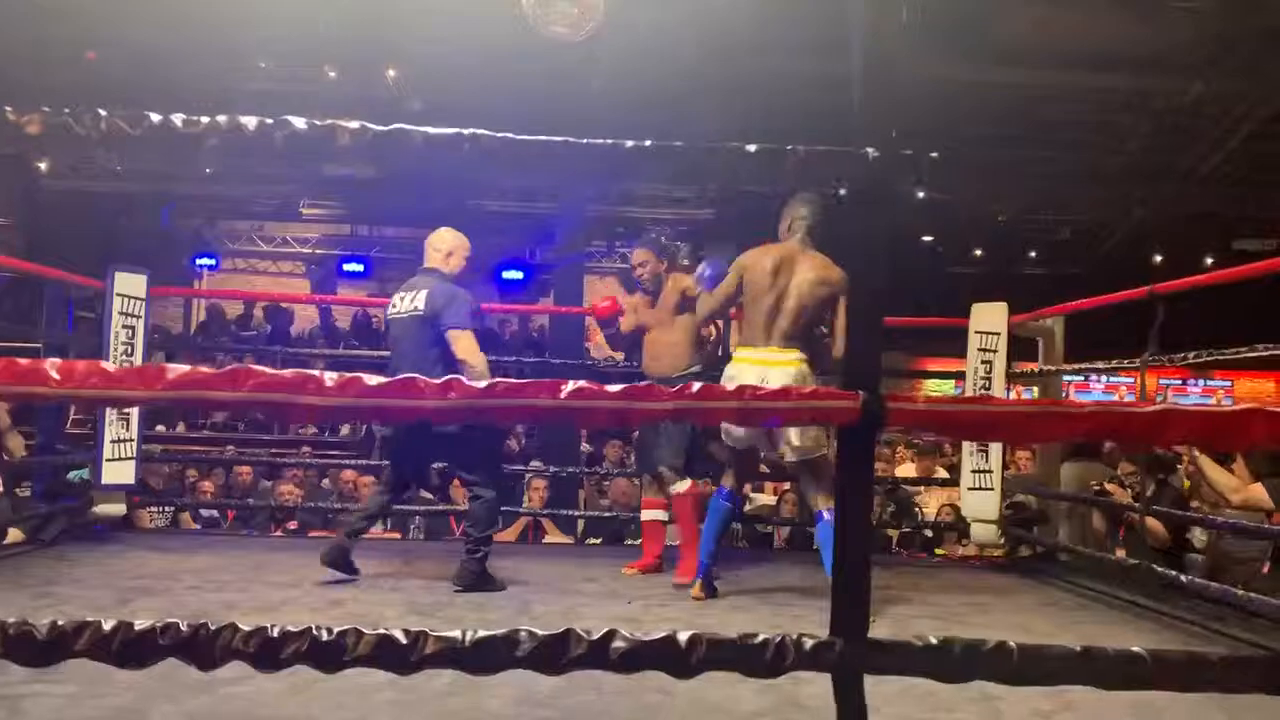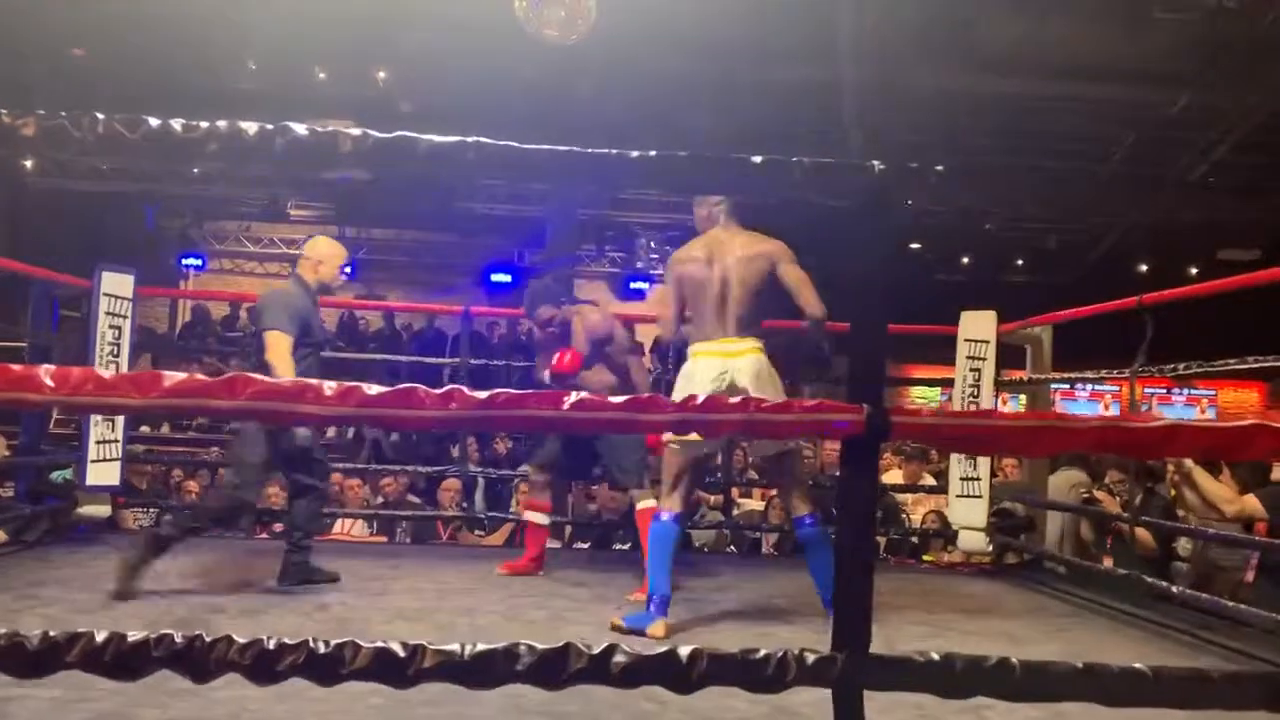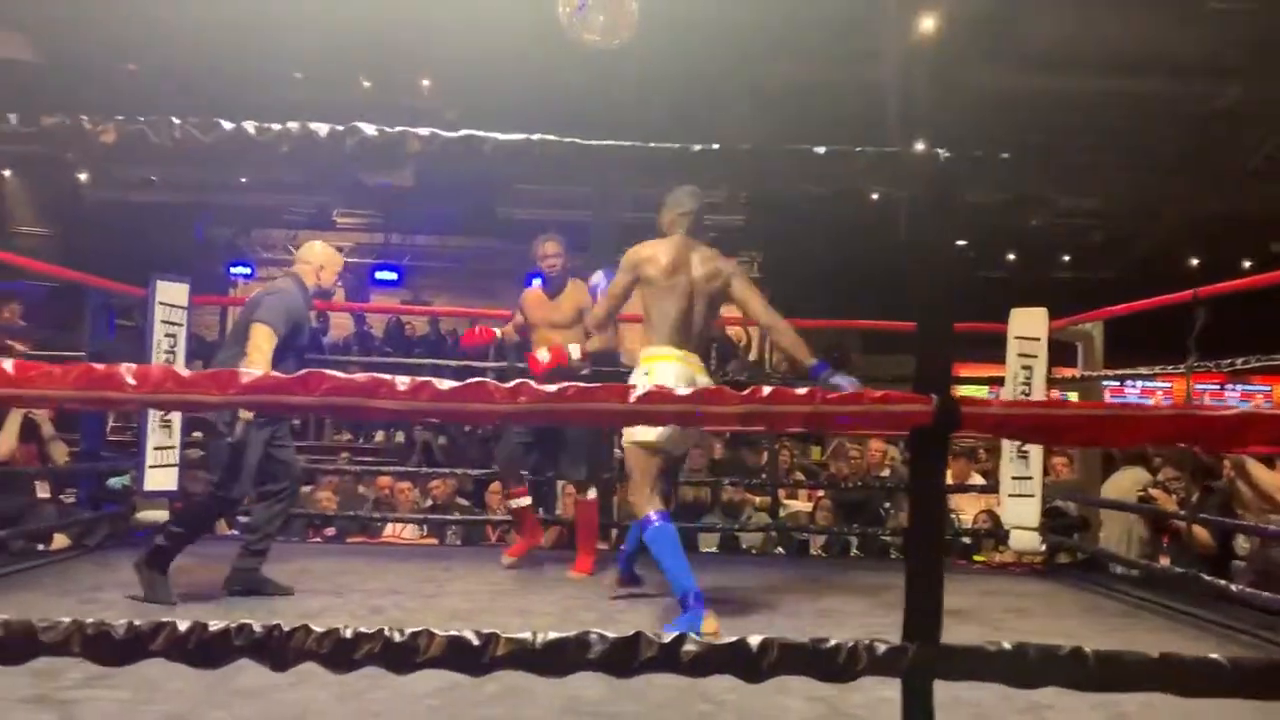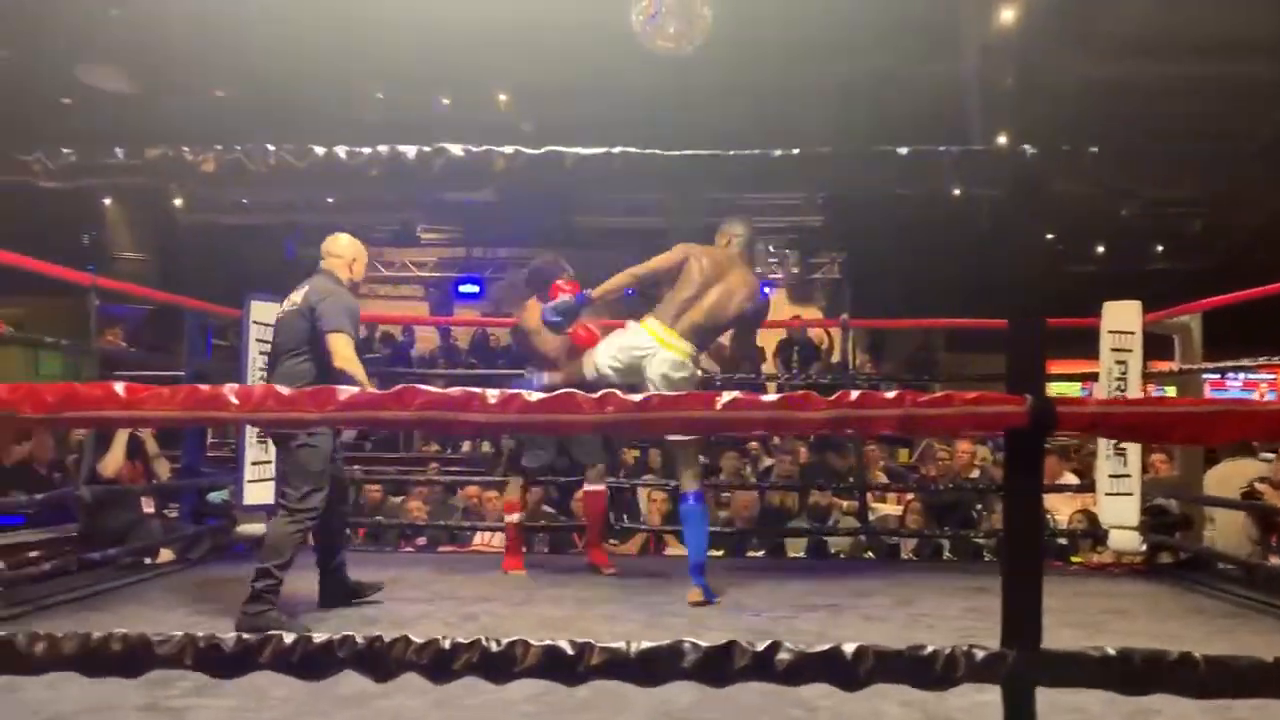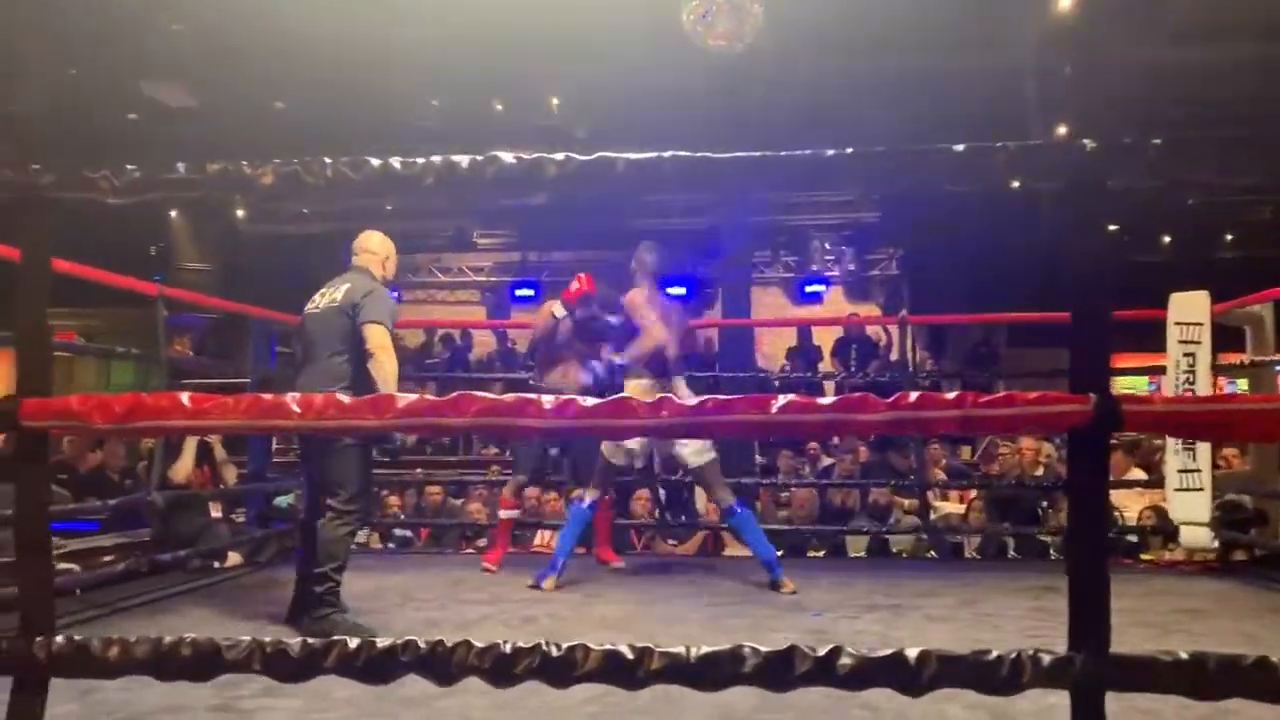
dt=0.5s
person 1, frame 1
left shoulder: (751, 259)
right shoulder: (834, 275)
left elbow: (705, 314)
right elbow: (839, 352)
left wrist: (706, 284)
left hip: (741, 372)
right hip: (790, 375)
left knee: (735, 474)
right knee: (821, 494)
left ankle: (702, 577)
person 1, frame 2
left shoulder: (682, 256)
right shoulder: (771, 250)
left elbow: (669, 324)
right elbow: (815, 314)
left hip: (703, 367)
right hip: (753, 365)
left knee: (671, 494)
right knee: (795, 496)
left ankle: (655, 611)
right ankle: (835, 605)
person 1, frame 3
left shoulder: (642, 254)
right shoulder: (724, 267)
left elbow: (599, 320)
right elbow: (771, 323)
left wrist: (600, 295)
right wrist: (821, 371)
left hip: (658, 371)
right hip: (695, 378)
left knee: (645, 498)
right knee: (649, 482)
left ankle: (696, 611)
right ankle: (626, 565)
person 1, frame 4
left shoulder: (694, 253)
right shoulder: (757, 295)
left elbow: (635, 275)
right elbow: (732, 355)
left wrist: (580, 300)
left hip: (641, 337)
right hip: (676, 362)
left knee: (569, 376)
right knee: (689, 479)
right ankle: (698, 582)
person 1, frame 5
left shoulder: (634, 298)
right shoulder: (673, 305)
left elbow: (659, 342)
left wrist: (616, 362)
left hip: (641, 400)
right hip: (678, 400)
left knee: (595, 490)
right knee: (722, 494)
left ankle: (553, 571)
right ankle: (777, 574)
person 2, frame 1
left shoulder: (400, 296)
right shoulder: (451, 295)
right elbow: (467, 354)
left knee: (396, 481)
right knee: (484, 483)
left ankle: (343, 544)
right ankle: (473, 569)
person 2, frame 2
left shoulder: (304, 301)
right shoulder: (287, 299)
right elbow: (278, 358)
left knee: (313, 478)
right knee: (242, 495)
left ankle: (297, 564)
right ankle: (146, 552)
person 2, frame 3
left shoulder: (295, 300)
right shoulder: (285, 297)
right elbow: (257, 352)
right wrist: (246, 412)
right hip: (239, 403)
left knee: (284, 479)
right knee: (229, 489)
left ankle: (246, 571)
right ankle: (155, 561)
person 2, frame 4
left shoulder: (302, 294)
right shoulder: (336, 298)
right elbow: (342, 360)
left knee: (333, 497)
right knee: (300, 506)
left ankle: (336, 584)
right ankle: (260, 606)
person 2, frame 5
left shoulder: (322, 294)
right shoulder: (374, 293)
right elbow: (378, 349)
left knee: (320, 507)
right knee: (344, 508)
left ankle: (306, 601)
right ankle: (323, 610)
person 3, frame 1
left shoulder: (685, 286)
right shoulder: (636, 303)
right elbow: (618, 342)
right wrist: (607, 323)
left hip: (684, 386)
left knee: (669, 469)
right knee: (649, 475)
left ankle: (691, 554)
right ankle: (651, 555)
person 3, frame 2
left shoulder: (595, 322)
right shoulder: (541, 336)
left elbow: (633, 361)
right elbow: (542, 375)
right wrist: (553, 372)
left knee: (637, 486)
right knee: (537, 475)
right ankle: (532, 558)
person 3, frame 3
left shoulder: (584, 294)
right shoulder: (528, 297)
left elbow: (606, 339)
right elbow: (516, 331)
left wrist: (567, 353)
right wrist: (491, 335)
left knee: (580, 477)
right knee: (508, 461)
left ankle: (586, 554)
right ankle: (526, 533)
person 3, frame 4
left shoulder: (573, 300)
right shoulder: (531, 314)
left elbow: (592, 341)
right elbow: (557, 354)
left wrist: (590, 337)
left knee: (596, 468)
right knee: (524, 475)
left ankle: (596, 547)
right ankle: (513, 552)
person 3, frame 5
left shoulder: (600, 329)
right shoulder: (553, 311)
right elbow: (537, 336)
right wrist: (564, 305)
right knee: (521, 477)
left ankle: (604, 546)
right ankle: (498, 547)
